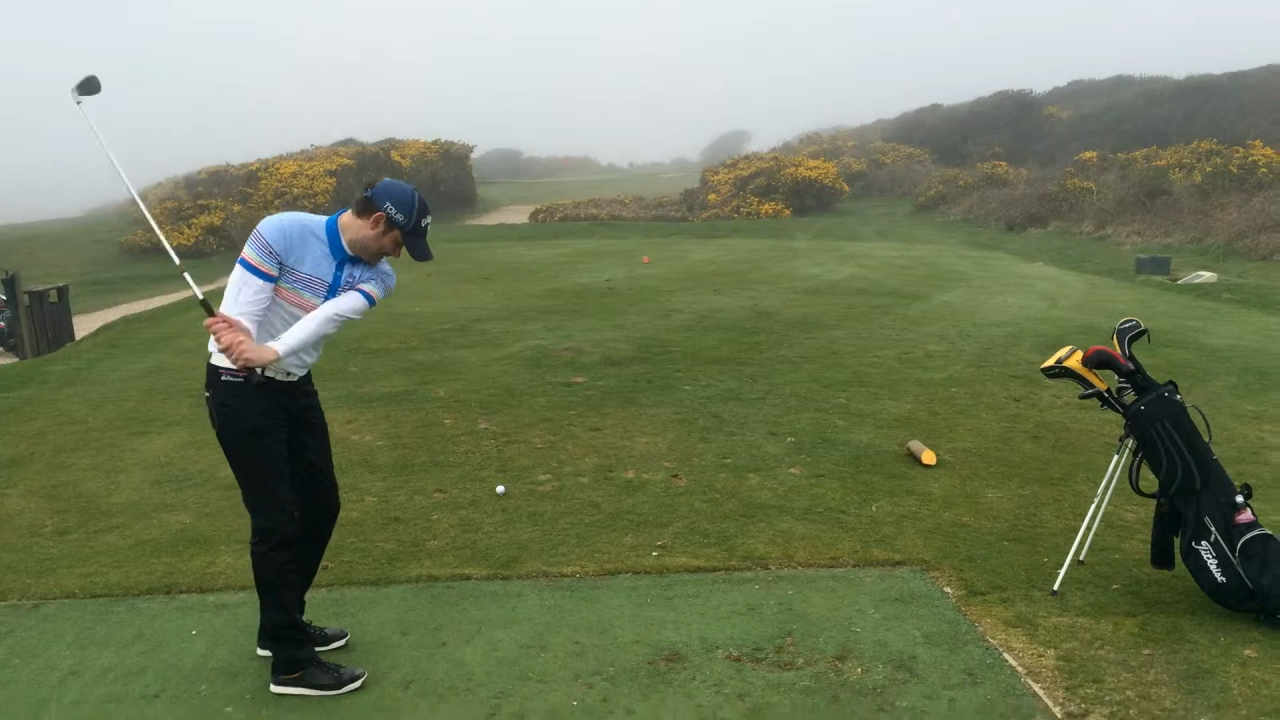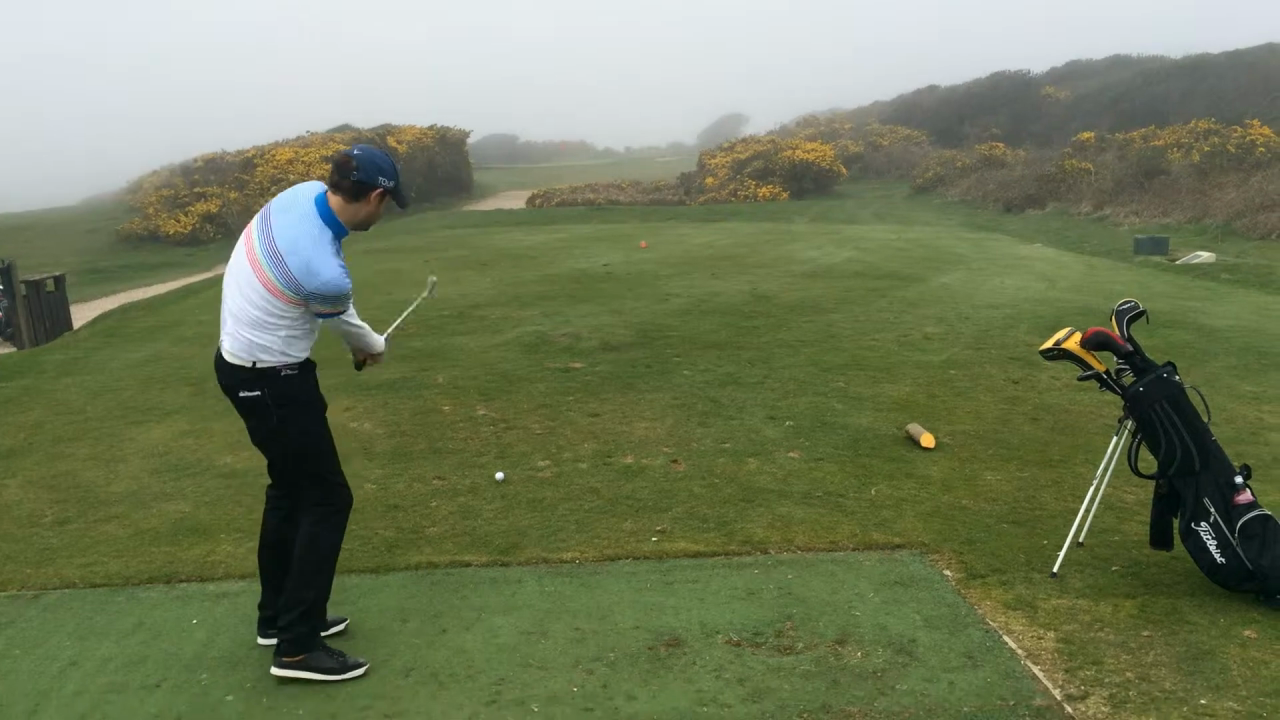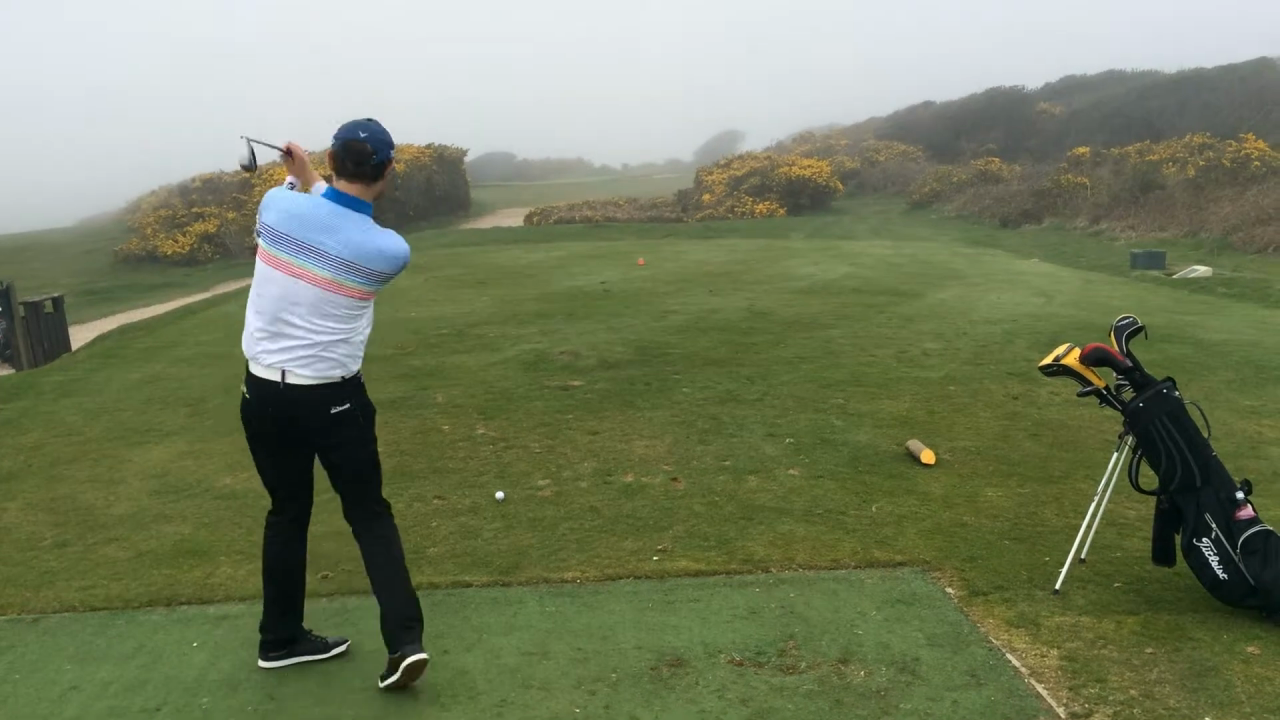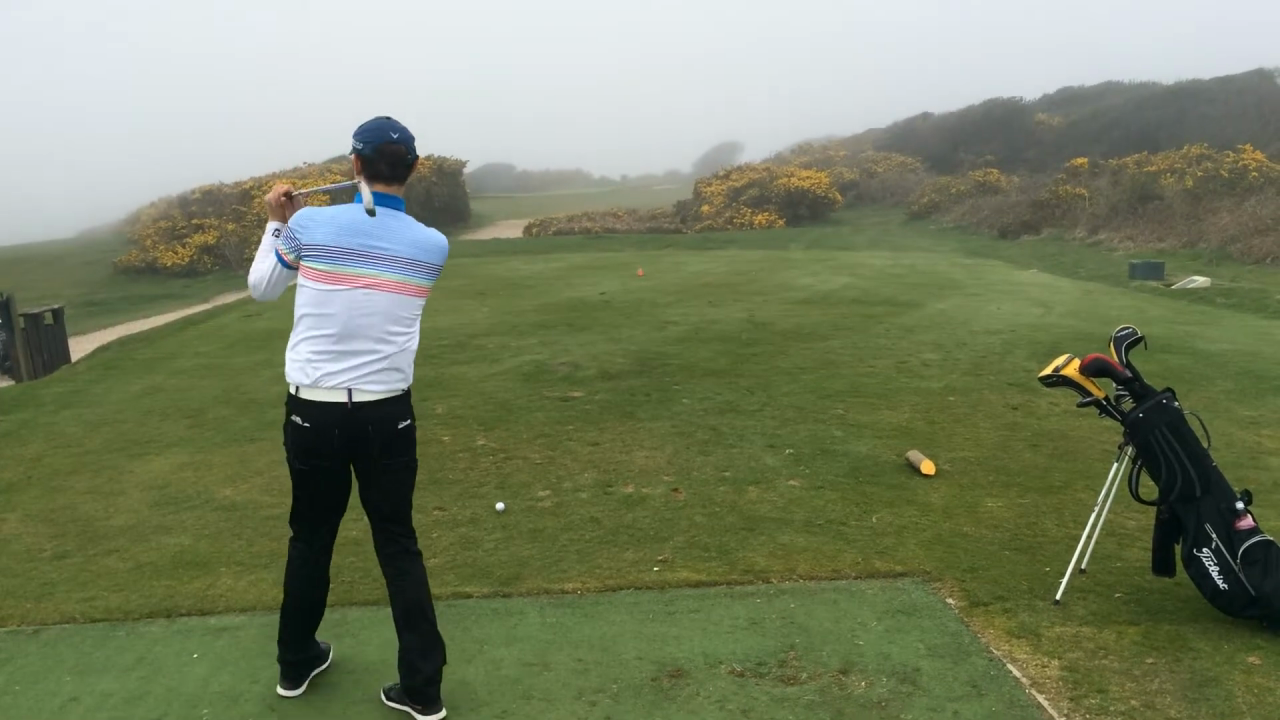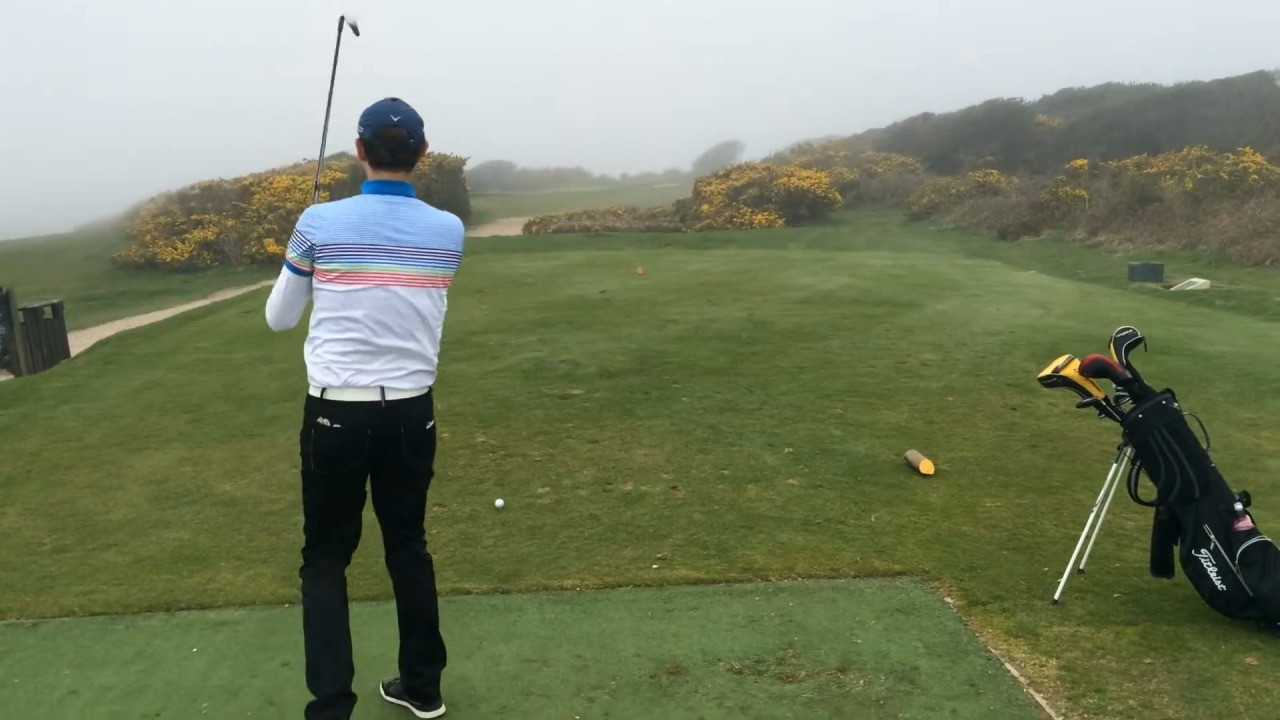
dt=0.3s
person 1, frame 1
left shoulder: (377, 276)
right shoulder: (279, 232)
left elbow: (323, 321)
right elbow: (242, 322)
left wrist: (267, 352)
right wrist: (245, 347)
left hip: (294, 386)
right hip: (241, 390)
left knee: (320, 509)
right knee: (278, 521)
left ankle: (281, 626)
right ankle: (291, 662)
person 1, frame 2
left shoulder: (305, 194)
right shoulder: (322, 274)
right elbow: (341, 322)
left wrist: (357, 331)
right wrist: (372, 343)
left hip: (250, 369)
right hip: (270, 381)
left knee: (291, 486)
right knee: (327, 498)
left ankle: (279, 614)
right ankle: (297, 644)
person 1, frame 3
left shoulder: (279, 205)
right shoulder: (391, 251)
left wrist: (301, 179)
right wrist: (313, 182)
left hip: (263, 391)
right hip: (333, 399)
left knee: (287, 511)
right knee: (370, 515)
left ankle: (281, 638)
right ankle: (405, 640)
person 1, frame 4
left shoulder: (307, 226)
right shoulder: (433, 246)
left elbow: (261, 288)
left wrist: (276, 222)
left hip: (313, 413)
right hip: (386, 415)
left knee: (311, 535)
right knee: (398, 544)
left ankle: (295, 663)
person 1, frame 5
left shoulder: (317, 223)
right shoulder: (449, 231)
left elbow: (279, 317)
left hip: (335, 414)
right hip: (410, 415)
left knee: (326, 560)
right knee: (408, 549)
